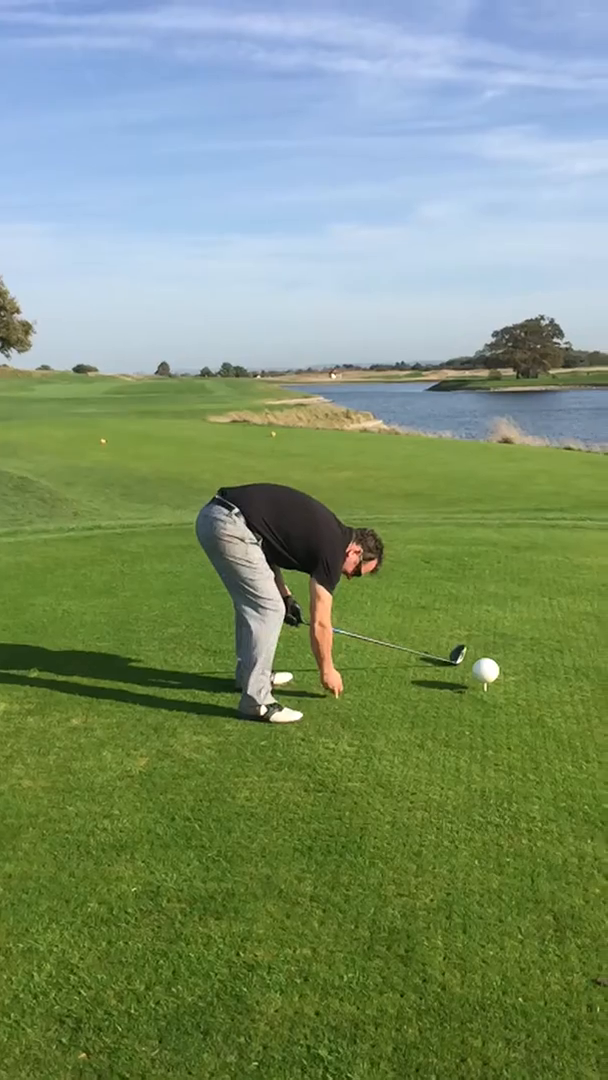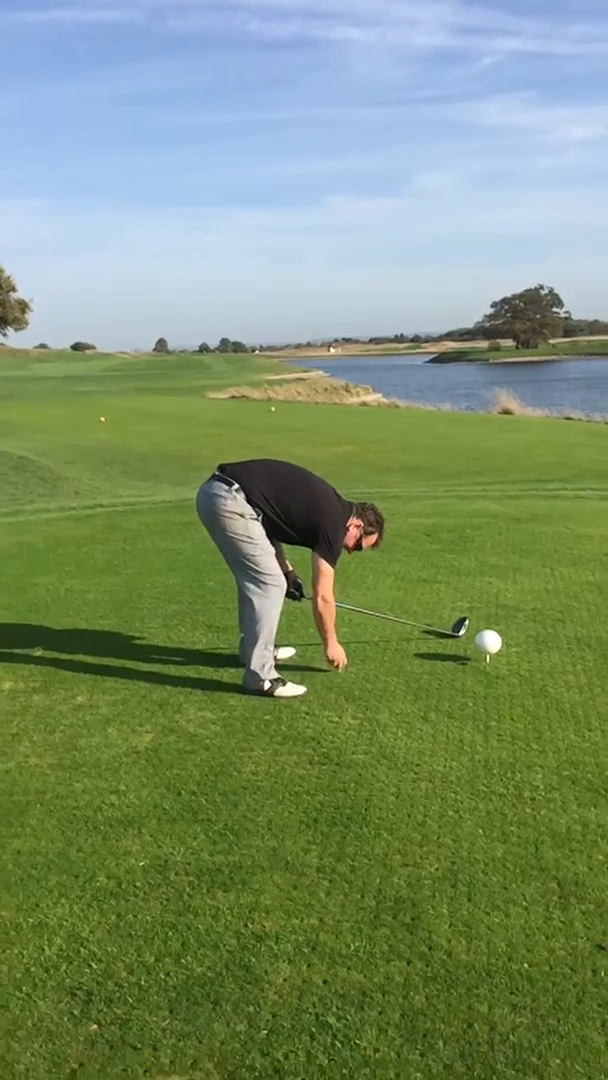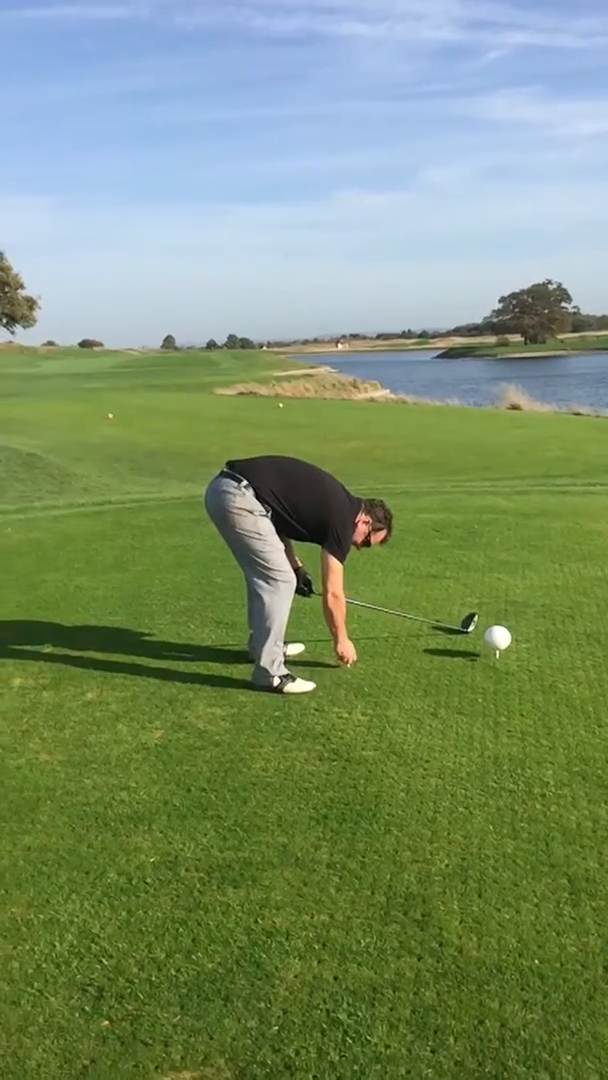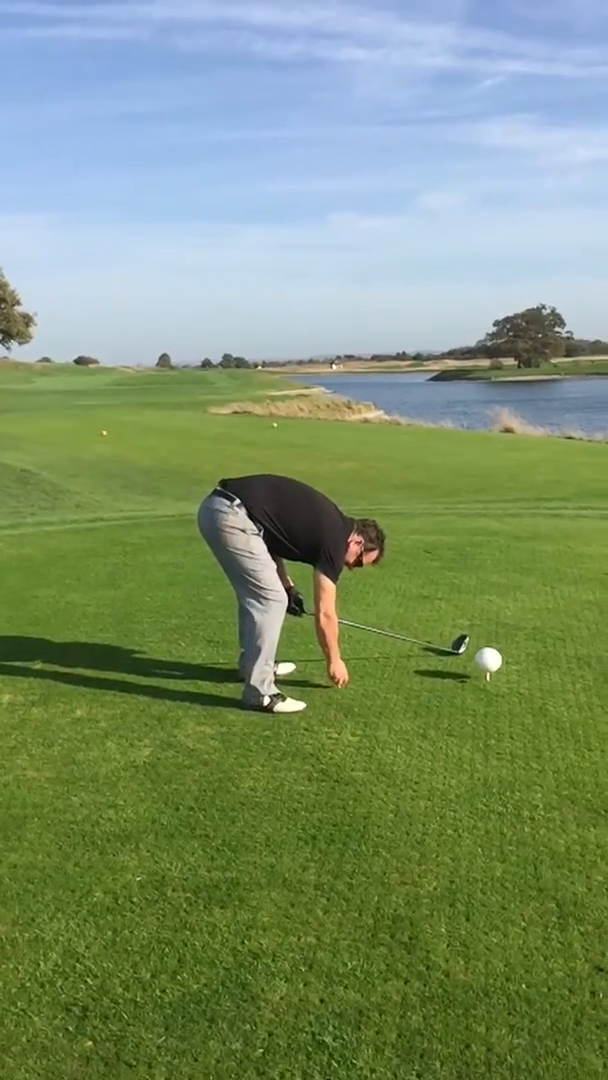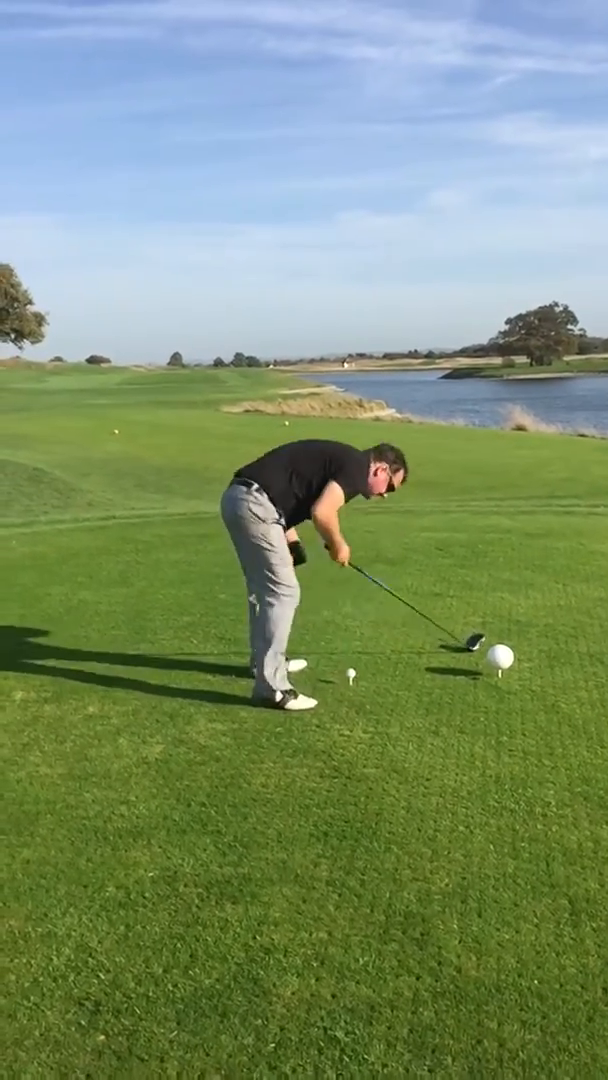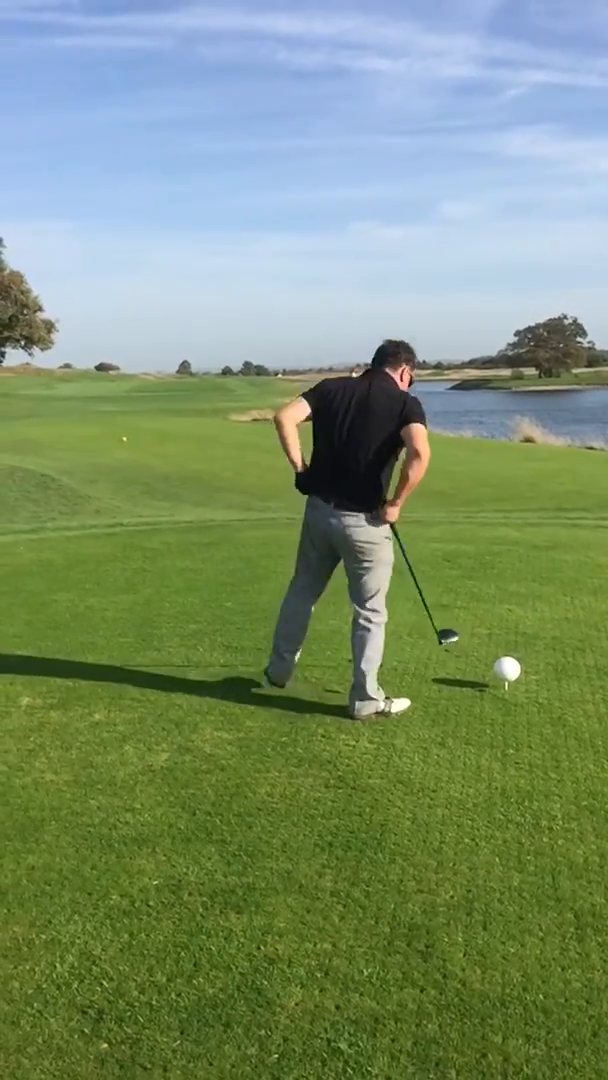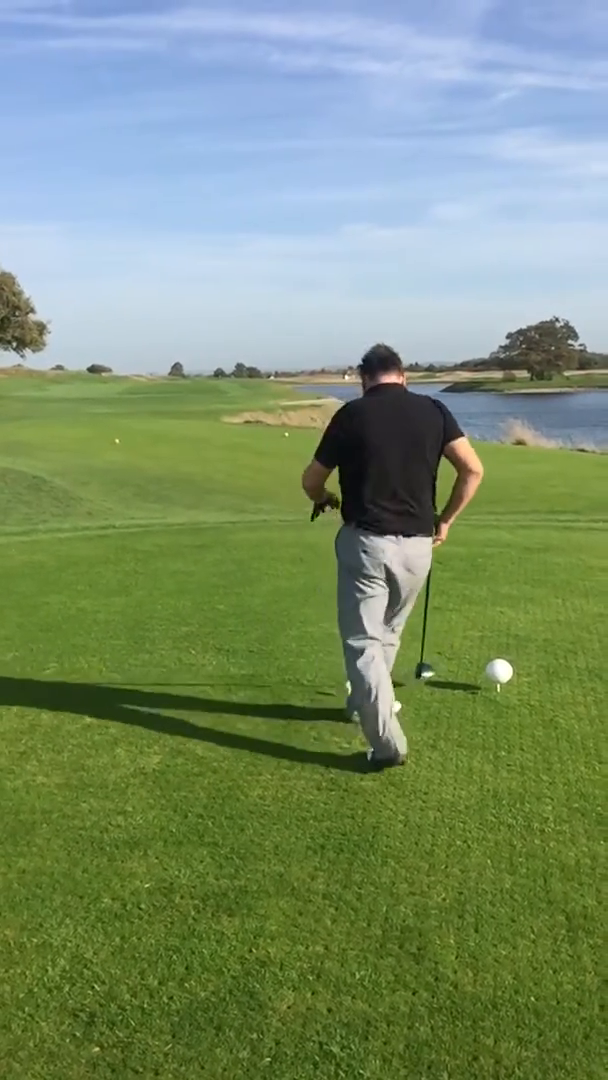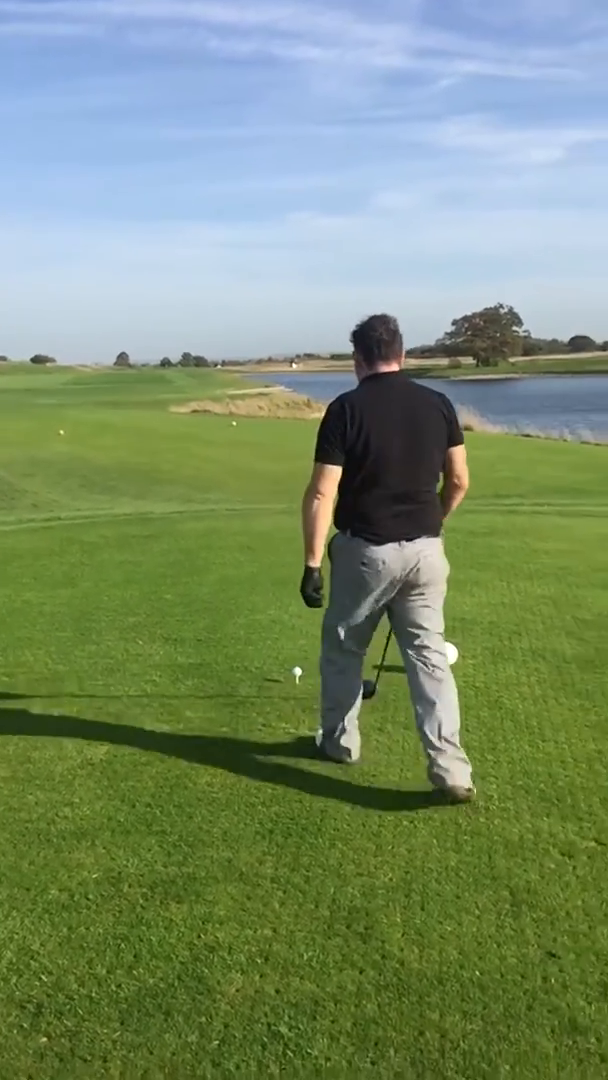
dt=0.5s
person 1, frame 1
left shoulder: (326, 531)
right shoulder: (332, 547)
right elbow: (320, 623)
left wrist: (284, 595)
right wrist: (328, 671)
left hip: (213, 515)
right hip: (230, 525)
left knee: (252, 602)
right knee: (268, 609)
left ankle: (250, 673)
right ankle: (256, 701)
person 1, frame 2
left shoulder: (326, 506)
right shoulder: (332, 522)
right elbow: (322, 597)
left wrist: (287, 571)
right wrist: (332, 644)
left hip: (213, 491)
right hip: (230, 500)
left knee: (254, 577)
right knee: (269, 585)
left ankle: (253, 648)
right ankle: (260, 676)
person 1, frame 3
left shoulder: (335, 502)
right shoulder: (341, 518)
right elbow: (332, 594)
left wrist: (295, 567)
right wrist: (341, 640)
left hip: (222, 488)
right hip: (238, 497)
left knee: (263, 573)
right knee: (280, 581)
left ankle: (262, 643)
right ankle: (269, 672)
person 1, frame 4
left shoulder: (328, 522)
right shoulder: (333, 539)
right elbow: (324, 614)
left wrist: (287, 586)
right wrist: (334, 661)
left hip: (215, 507)
right hip: (231, 516)
left knee: (255, 592)
right knee: (271, 600)
left ankle: (253, 663)
right ankle: (259, 691)
person 1, frame 5
left shoulder: (334, 456)
right shoulder: (355, 466)
right elbow: (322, 511)
left wrist: (289, 540)
right wrist: (339, 546)
left hip: (239, 497)
right hip: (255, 505)
left knee: (266, 586)
right knee: (283, 592)
left ankle: (265, 660)
right ankle: (270, 685)
person 1, frame 6
left shoulder: (331, 389)
right shoulder: (405, 402)
left elbow: (285, 417)
right elbow: (420, 453)
left wrist: (300, 468)
right wrist: (396, 502)
left hip: (320, 509)
right hip: (364, 519)
left knee: (303, 588)
right knee: (370, 612)
left ankle: (279, 668)
right ankle: (366, 699)
person 1, frame 7
left shoulder: (350, 415)
right shoulder: (433, 411)
left elbow: (311, 480)
right elbow: (473, 469)
left wrist: (323, 500)
right wrist: (446, 519)
left hip: (365, 543)
right hip: (416, 544)
left knee: (363, 641)
right knee: (388, 631)
left ankle: (386, 739)
right ankle: (370, 706)
person 1, frame 8
left shoulder: (347, 408)
right shoulder: (437, 404)
left elbow: (322, 493)
right elbow: (458, 481)
left wrist: (313, 564)
left hip: (364, 550)
right hip: (425, 549)
left knee: (343, 651)
right knee: (429, 656)
left ankle: (339, 740)
right ankle: (448, 764)
